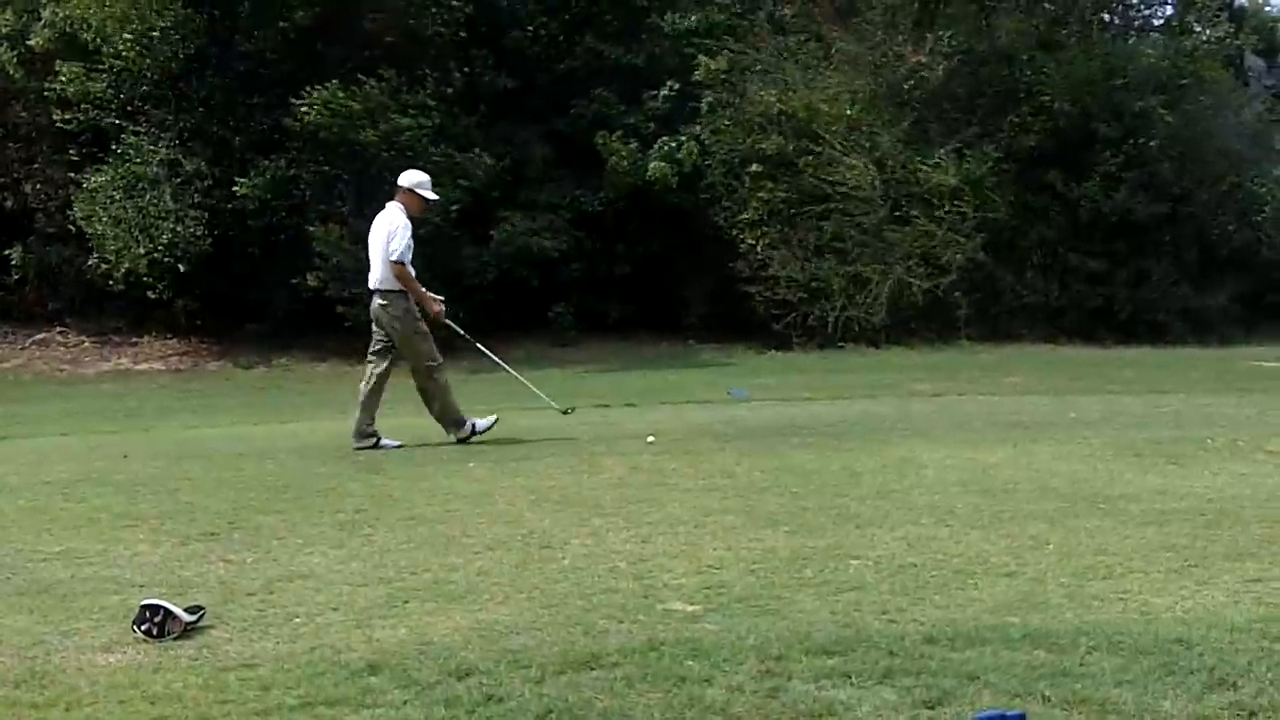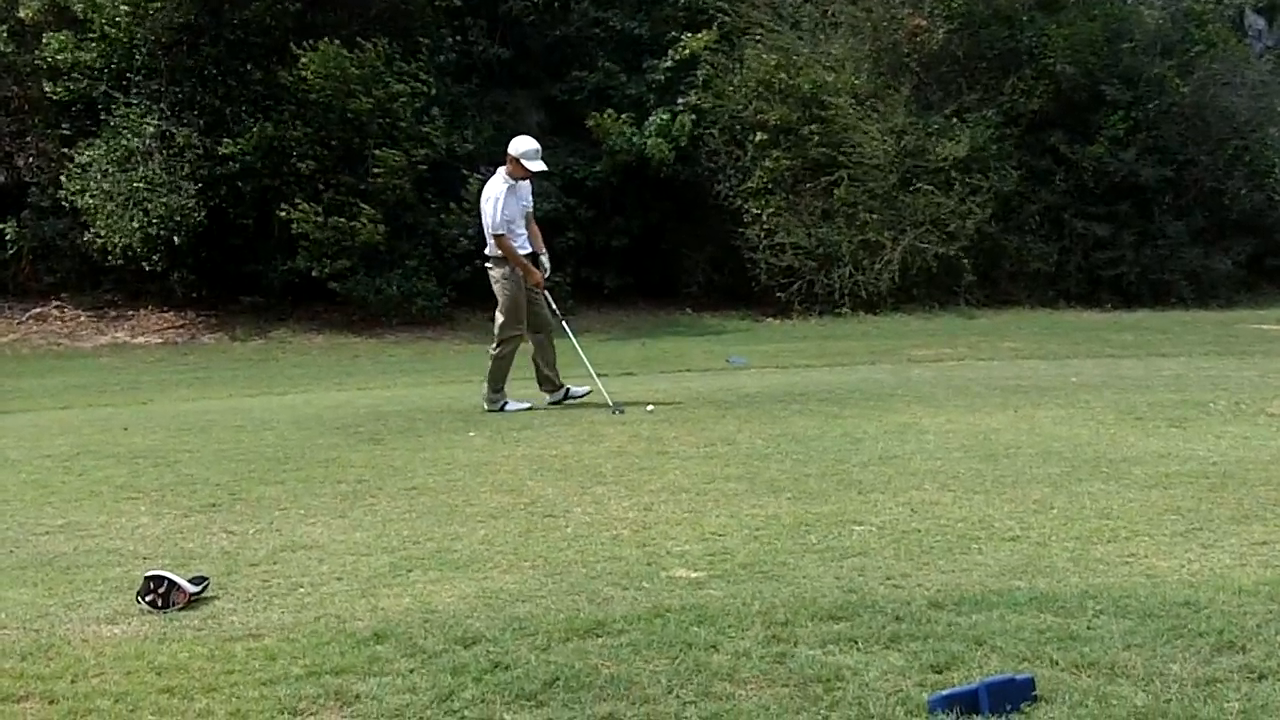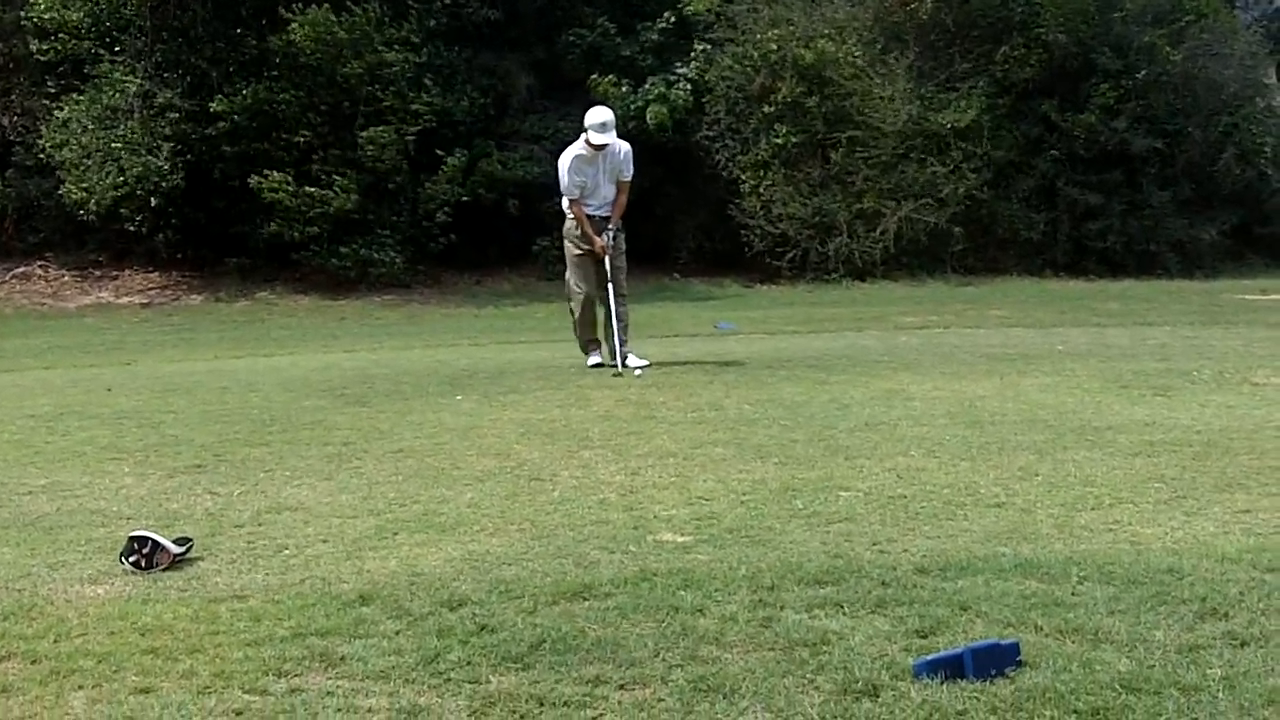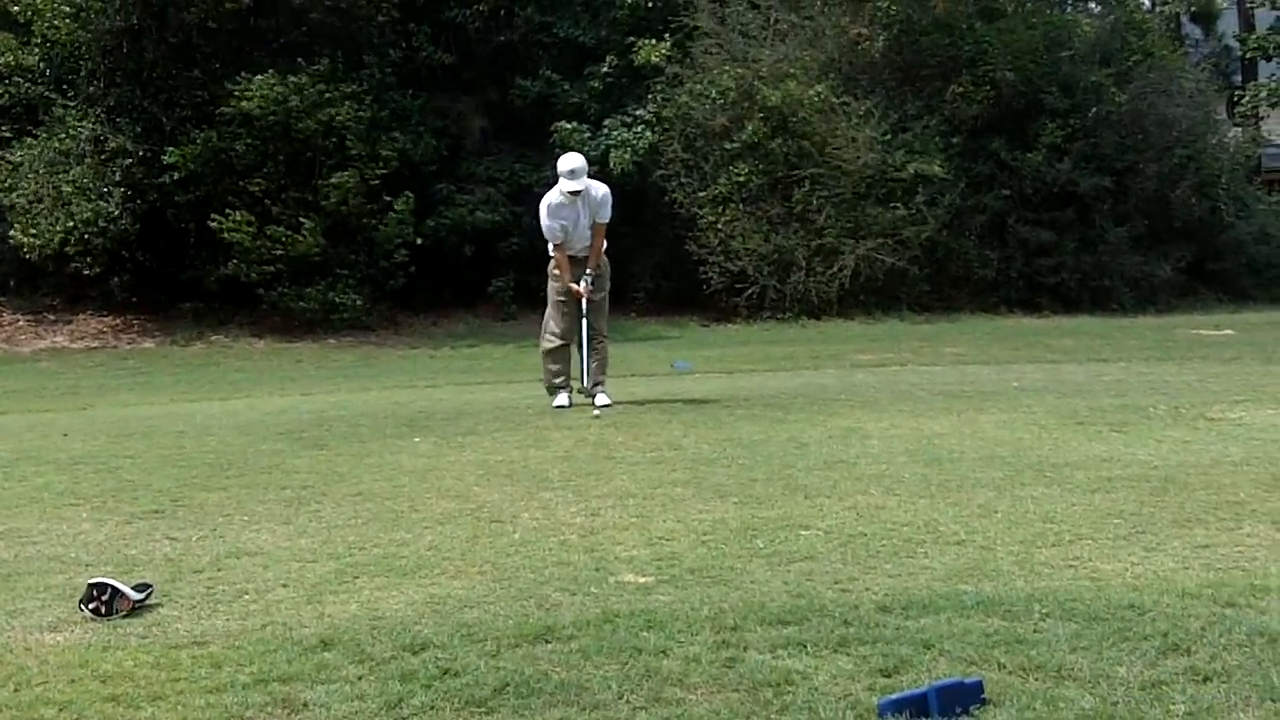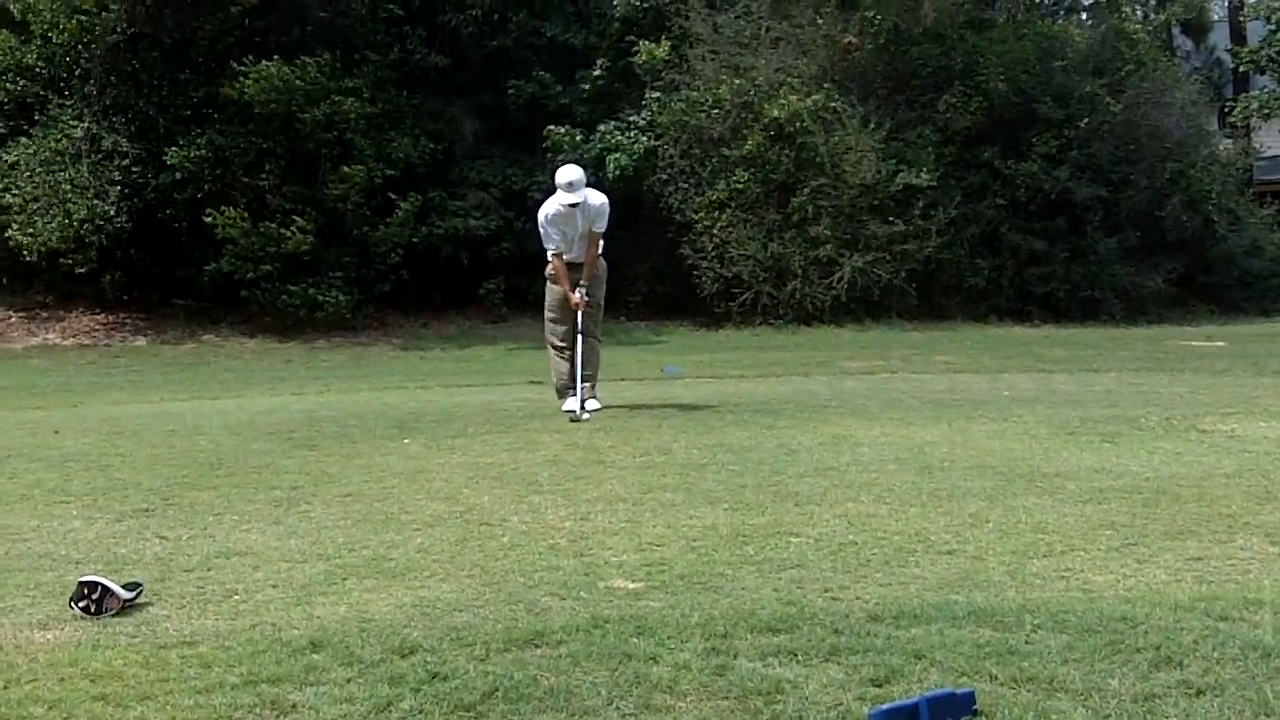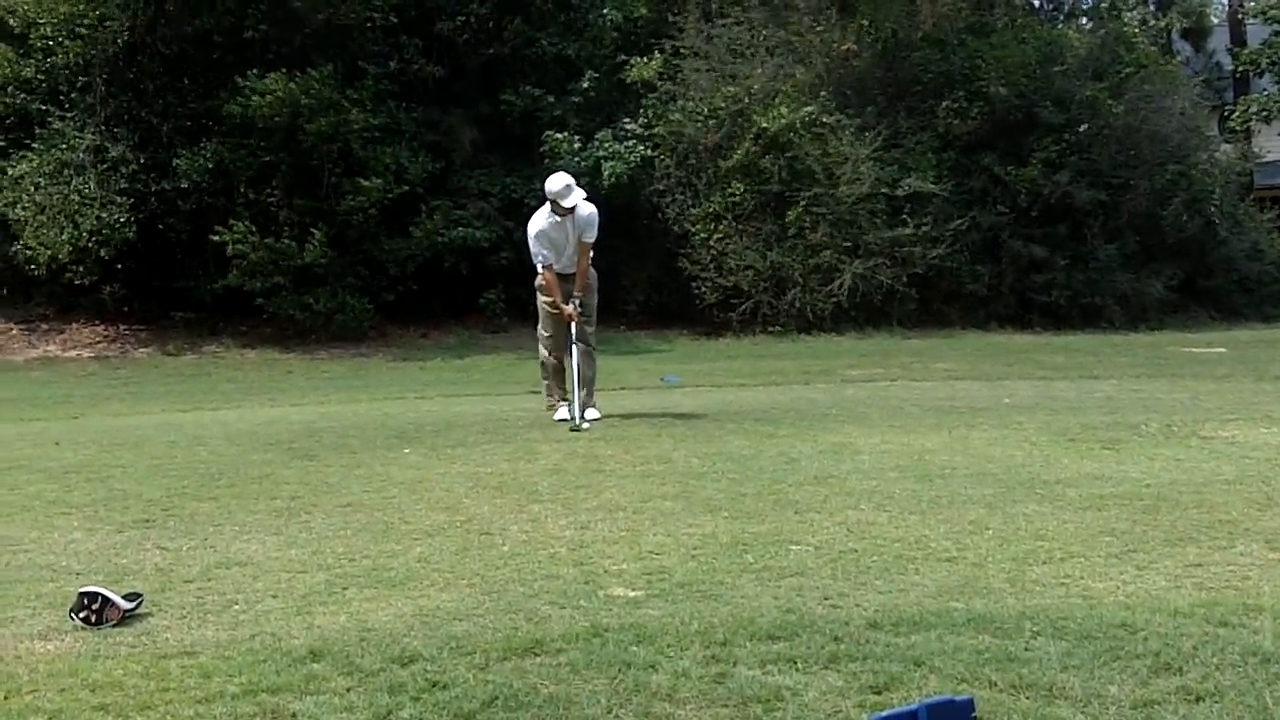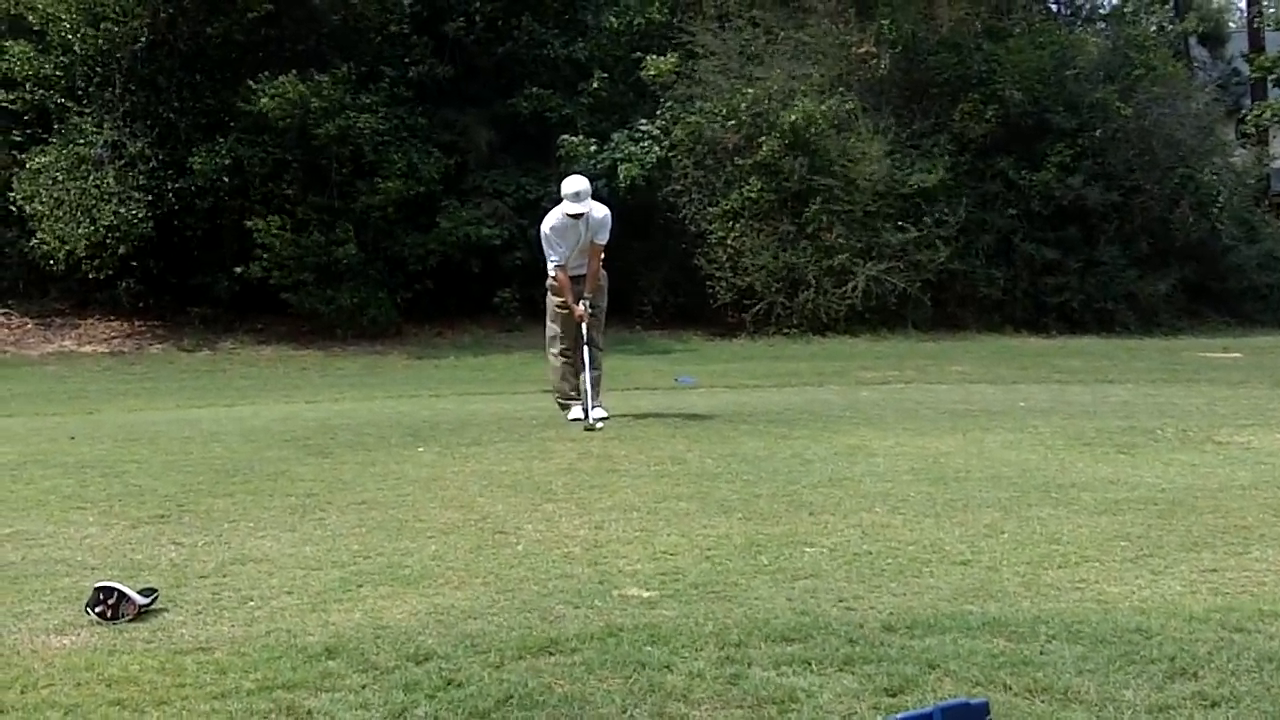
dt=0.7s
person 1, frame 1
left shoulder: (383, 218)
right shoulder: (400, 222)
right elbow: (399, 270)
left wrist: (422, 295)
right wrist: (426, 301)
left hip: (382, 301)
right hip: (396, 302)
left knee: (378, 367)
right knee: (429, 365)
left ankle: (365, 433)
right ankle: (458, 427)
person 1, frame 2
left shoulder: (524, 185)
right shoulder: (496, 191)
right elbow: (500, 240)
left wrist: (542, 254)
right wrist: (529, 270)
left hip: (526, 264)
right hip: (507, 267)
left knee: (543, 325)
right knee: (511, 332)
left ankle: (554, 388)
right ankle: (494, 397)
person 1, frame 3
left shoulder: (623, 150)
right shoulder: (570, 158)
left elbow: (622, 193)
right elbow: (574, 203)
left wrist: (610, 228)
right wrist: (593, 238)
left hip: (610, 224)
right hip: (580, 226)
left knee: (617, 290)
right knee: (583, 292)
left ankle: (620, 352)
right ankle: (591, 348)
person 1, frame 4
left shoulder: (601, 193)
right shoulder: (549, 203)
left elbow: (598, 238)
right elbow: (557, 247)
left wrist: (588, 275)
right wrist: (571, 283)
left hip: (594, 262)
right hip: (563, 264)
left knee: (597, 330)
right knee: (558, 332)
left ankle: (597, 388)
right ankle: (560, 389)
person 1, frame 5
left shoulder: (599, 202)
right shoulder: (547, 212)
left elbow: (593, 246)
right elbow: (557, 256)
left wrist: (583, 285)
right wrist: (569, 293)
left hip: (592, 266)
right hip: (561, 268)
left knee: (591, 332)
right knee: (559, 335)
left ankle: (589, 391)
right ankle: (568, 393)
person 1, frame 6
left shoulder: (588, 212)
right shoulder: (537, 225)
left elbow: (583, 257)
right elbow: (547, 268)
left wrist: (576, 296)
right wrist: (561, 304)
left hip: (582, 277)
right hip: (551, 280)
left knee: (586, 341)
right knee: (552, 345)
left ankle: (587, 402)
right ankle: (558, 403)
person 1, frame 7
left shoulder: (602, 215)
right shoulder: (551, 224)
left elbow: (595, 259)
right elbow: (559, 268)
left wrist: (587, 297)
right wrist: (572, 304)
left hip: (593, 279)
right hip: (561, 281)
left knee: (593, 343)
right knee: (561, 345)
left ankle: (593, 401)
right ankle: (571, 402)
